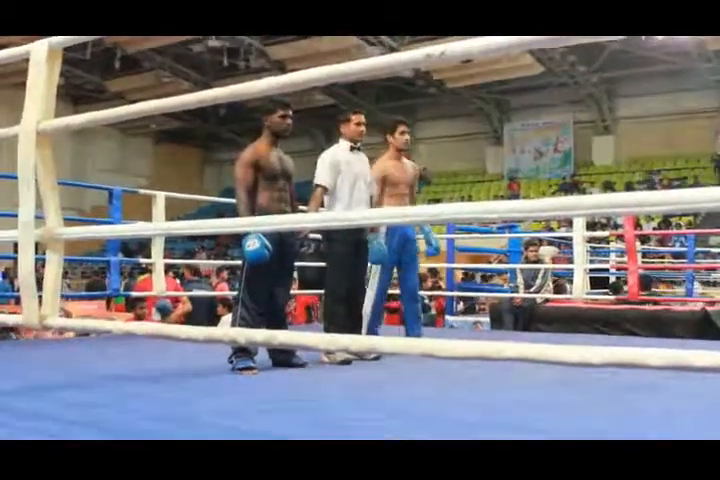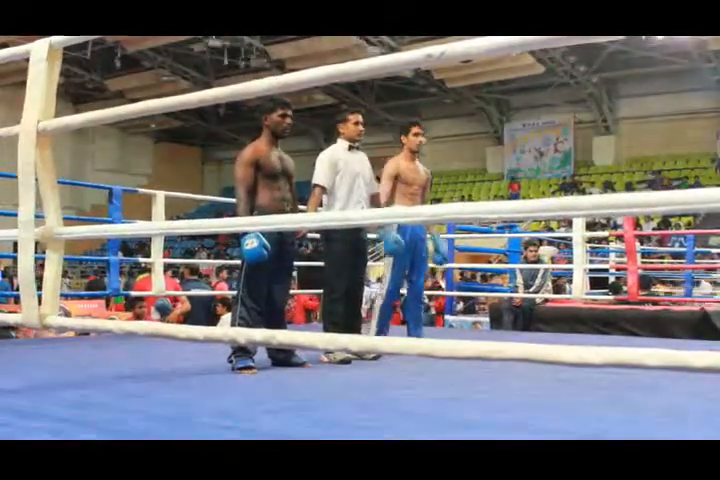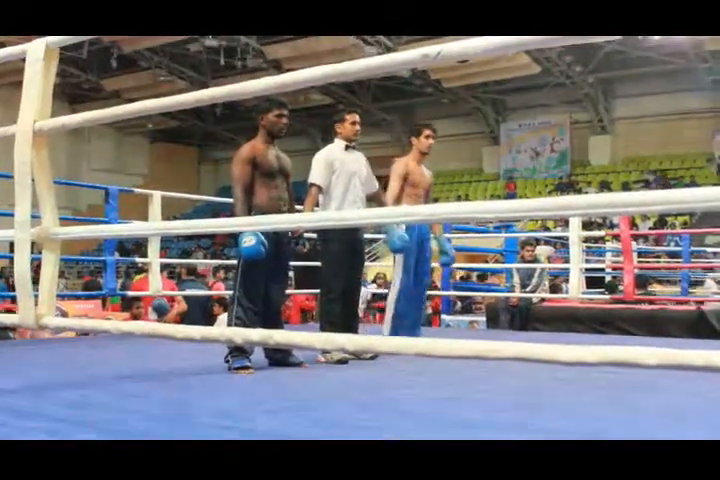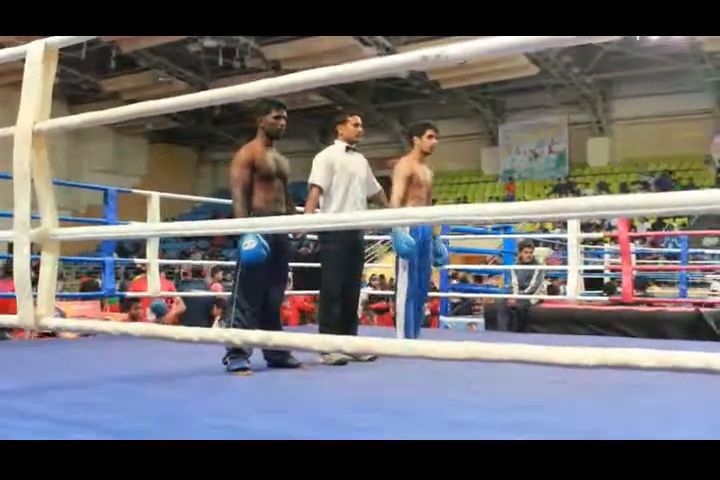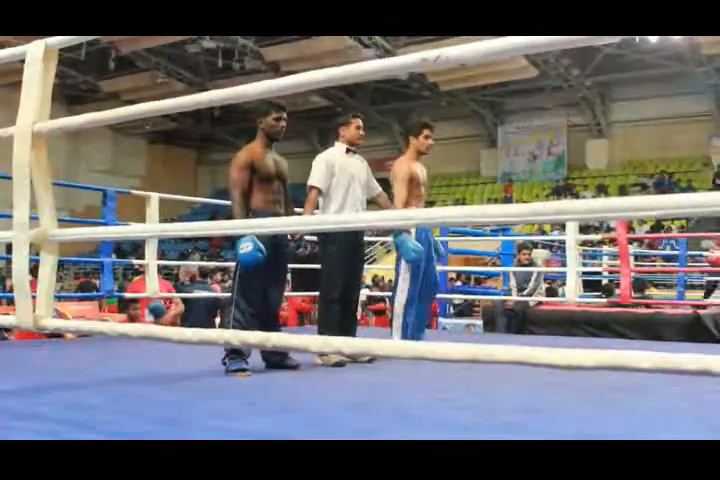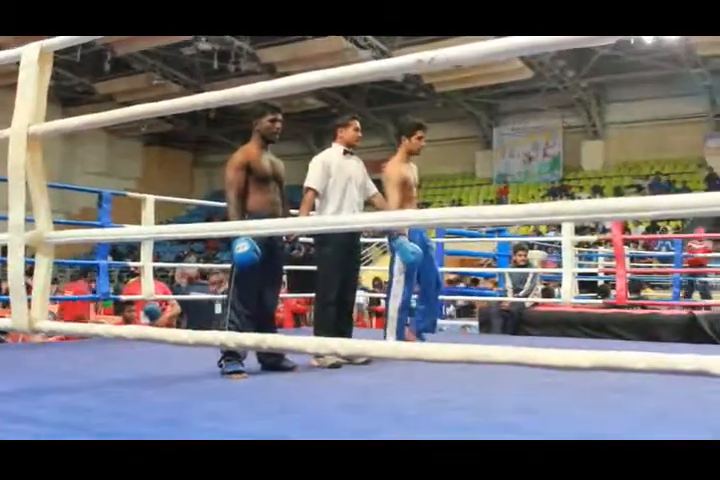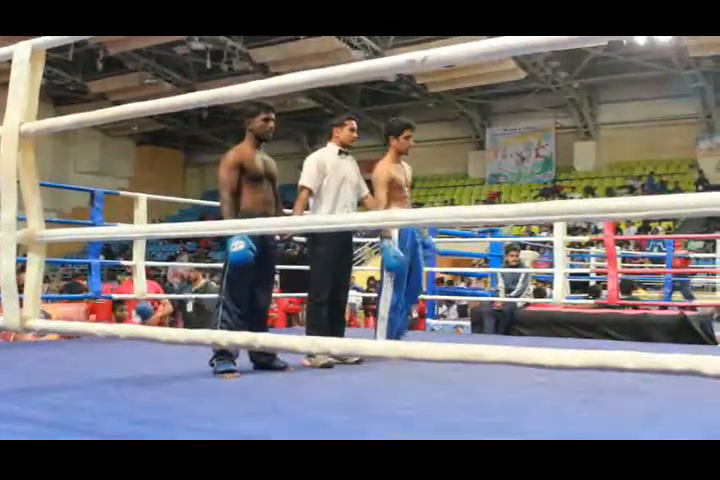
dt=0.3s
person 1, frame 1
left shoulder: (287, 160)
right shoulder: (251, 154)
right elbow: (243, 194)
right wrist: (248, 230)
left hip: (286, 229)
left knee: (280, 295)
right knee: (252, 294)
left ankle: (281, 351)
right ankle: (242, 353)
person 1, frame 2
left shoulder: (287, 159)
right shoulder: (251, 153)
right elbow: (242, 194)
right wrist: (247, 229)
left hip: (285, 229)
left knee: (279, 295)
right knee: (252, 293)
left ankle: (280, 350)
right ankle: (241, 353)
person 1, frame 3
left shoulder: (284, 158)
right shoulder: (248, 151)
right elbow: (239, 191)
left hip: (282, 229)
left knee: (275, 294)
right knee: (248, 293)
left ankle: (277, 350)
right ankle: (238, 353)
person 1, frame 4
left shoulder: (282, 160)
right shoulder: (247, 154)
right elbow: (238, 194)
right wrist: (245, 230)
left hip: (280, 230)
left knee: (274, 297)
right knee: (247, 295)
left ankle: (276, 352)
right ankle: (236, 355)
person 1, frame 5
left shoulder: (281, 161)
right shoulder: (246, 156)
right elbow: (237, 196)
right wrist: (243, 232)
left hip: (279, 232)
left knee: (273, 297)
right knee: (246, 296)
left ankle: (274, 353)
right ankle: (235, 356)
person 1, frame 6
left shoulder: (277, 162)
right shoulder: (242, 156)
right elbow: (233, 197)
right wrist: (239, 233)
left hip: (275, 233)
left knee: (269, 299)
right knee: (242, 297)
left ankle: (270, 355)
right ankle: (231, 358)
person 1, frame 7
left shoulder: (270, 162)
right shoulder: (235, 156)
right elbow: (227, 196)
right wrist: (234, 232)
left hip: (267, 232)
right hip: (246, 231)
left knee: (261, 298)
right knee: (234, 297)
left ankle: (262, 354)
right ankle: (223, 357)
person 2, frame 1
left shoulder: (363, 158)
right shoulder: (332, 155)
right elbow: (320, 190)
left hip: (360, 229)
right hip: (339, 228)
left knee: (357, 288)
right knee: (337, 287)
person 2, frame 2
left shoulder: (363, 158)
right shoulder: (330, 155)
left elbow: (373, 193)
right elbow: (318, 189)
left hip: (359, 229)
right hip: (338, 228)
left knee: (355, 287)
right knee: (336, 287)
person 2, frame 3
left shoulder: (361, 159)
right shoulder: (327, 155)
left elbow: (373, 191)
right elbow: (315, 189)
left hip: (356, 228)
right hip: (334, 227)
left knee: (352, 287)
right knee: (333, 287)
person 2, frame 4
left shoulder: (361, 160)
right shoulder: (327, 156)
left elbow: (375, 192)
right elbow: (315, 190)
left hip: (356, 230)
right hip: (334, 229)
left knee: (351, 288)
right knee: (332, 288)
right ankle: (328, 347)
person 2, frame 5
left shoulder: (361, 162)
right shoulder: (327, 158)
left elbow: (376, 193)
right elbow: (314, 192)
left hip: (356, 231)
right hip: (335, 230)
left knee: (351, 290)
right knee: (332, 289)
person 2, frame 6
left shoulder: (358, 164)
right shoulder: (324, 159)
left elbow: (373, 195)
right elbow: (311, 193)
left hip: (353, 233)
right hip: (331, 232)
left knee: (348, 292)
right knee: (328, 291)
person 2, frame 7
left shoulder: (352, 164)
right shoulder: (319, 158)
left elbow: (364, 196)
right elbow: (305, 192)
left hip: (345, 233)
right hip: (324, 232)
left knee: (340, 292)
right knee: (320, 291)
right ankle: (315, 350)
person 3, frame 1
left shoulder: (413, 168)
right shoulder: (381, 167)
right elbow: (372, 203)
left wrist: (426, 230)
right wrist: (374, 236)
left hip: (408, 228)
right hip: (388, 227)
left knee: (411, 285)
right knee: (379, 284)
left ankle: (414, 335)
right ankle: (368, 335)
person 3, frame 2
left shoulder: (425, 172)
right shoulder: (394, 165)
right elbow: (383, 199)
left wrist: (435, 237)
right wrist: (386, 229)
left hip: (419, 227)
right hip: (400, 225)
left knee: (417, 284)
right knee: (393, 281)
left ankle: (415, 334)
right ankle: (377, 334)
person 3, frame 3
left shoulder: (428, 174)
right shoulder: (402, 165)
right elbow: (390, 198)
left wrist: (441, 239)
right wrist: (391, 226)
left hip: (423, 227)
right hip: (405, 224)
left knee: (421, 284)
right knee: (403, 281)
left ankle: (412, 334)
right ankle: (391, 334)
person 3, frame 4
left shoulder: (428, 172)
right shoulder: (405, 165)
right elbow: (395, 200)
left wrist: (437, 238)
right wrist: (397, 230)
left hip: (425, 228)
right hip: (409, 227)
left knee: (422, 287)
right knee: (407, 285)
left ankle: (413, 337)
right ankle: (404, 339)
person 3, frame 5
left shoulder: (421, 168)
right shoulder: (403, 166)
right elbow: (399, 204)
left wrist: (431, 237)
right wrist: (403, 236)
left hip: (423, 229)
right hip: (410, 229)
left knee: (429, 286)
right knee: (407, 287)
left ankle: (414, 335)
right ankle: (400, 340)
person 3, frame 6
left shoulder: (412, 168)
right shoulder: (393, 169)
right elbow: (393, 208)
right wrist: (401, 239)
left hip: (418, 230)
right hip: (404, 232)
left knee: (432, 283)
right knee: (401, 288)
left ankle: (416, 329)
right ankle: (394, 341)
person 3, frame 7
left shoulder: (406, 168)
right shoulder: (383, 170)
right elbow: (381, 208)
left wrist: (421, 233)
right wrist: (386, 242)
left hip: (412, 230)
right hip: (396, 231)
left knee: (412, 288)
right knee: (393, 288)
left ankle: (394, 335)
right ankle: (384, 341)
